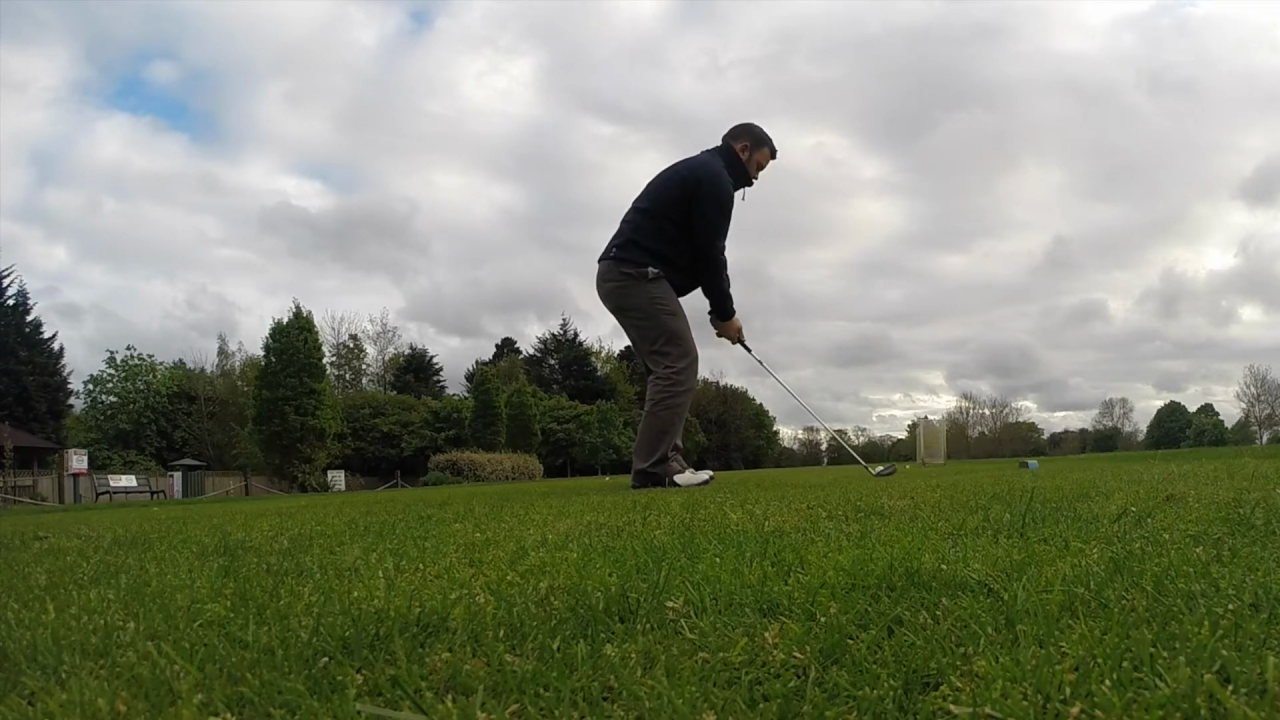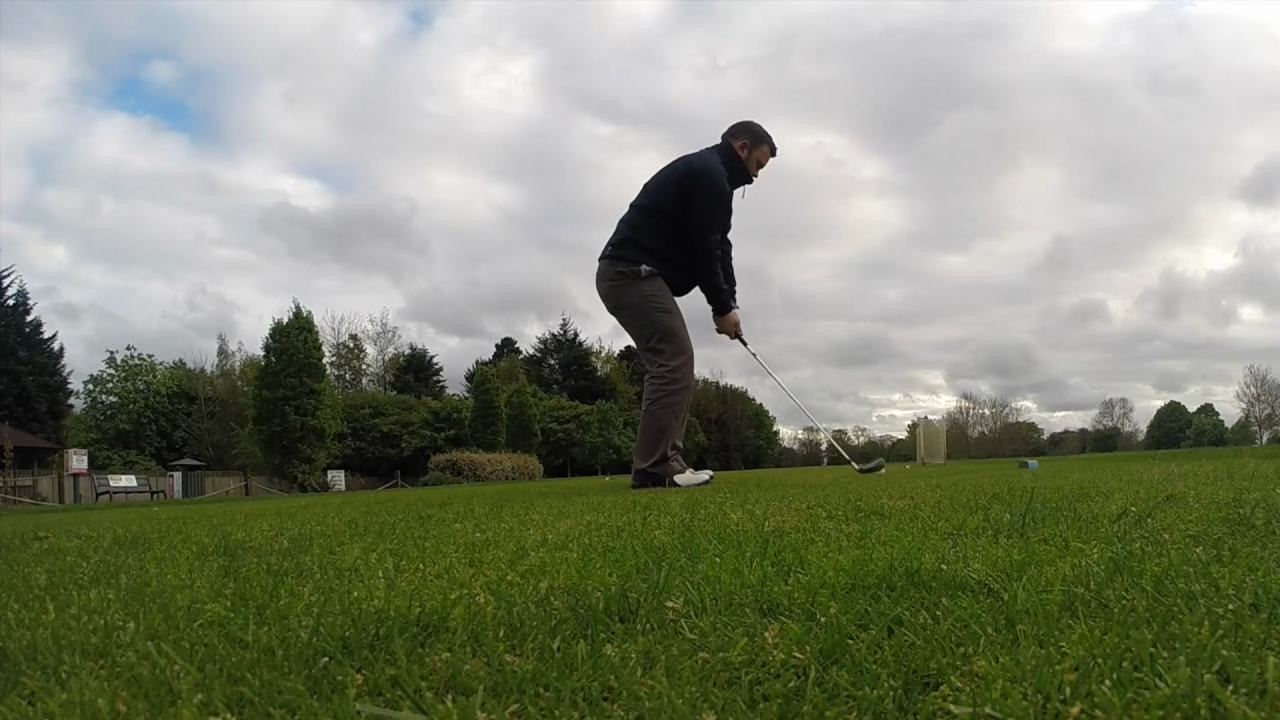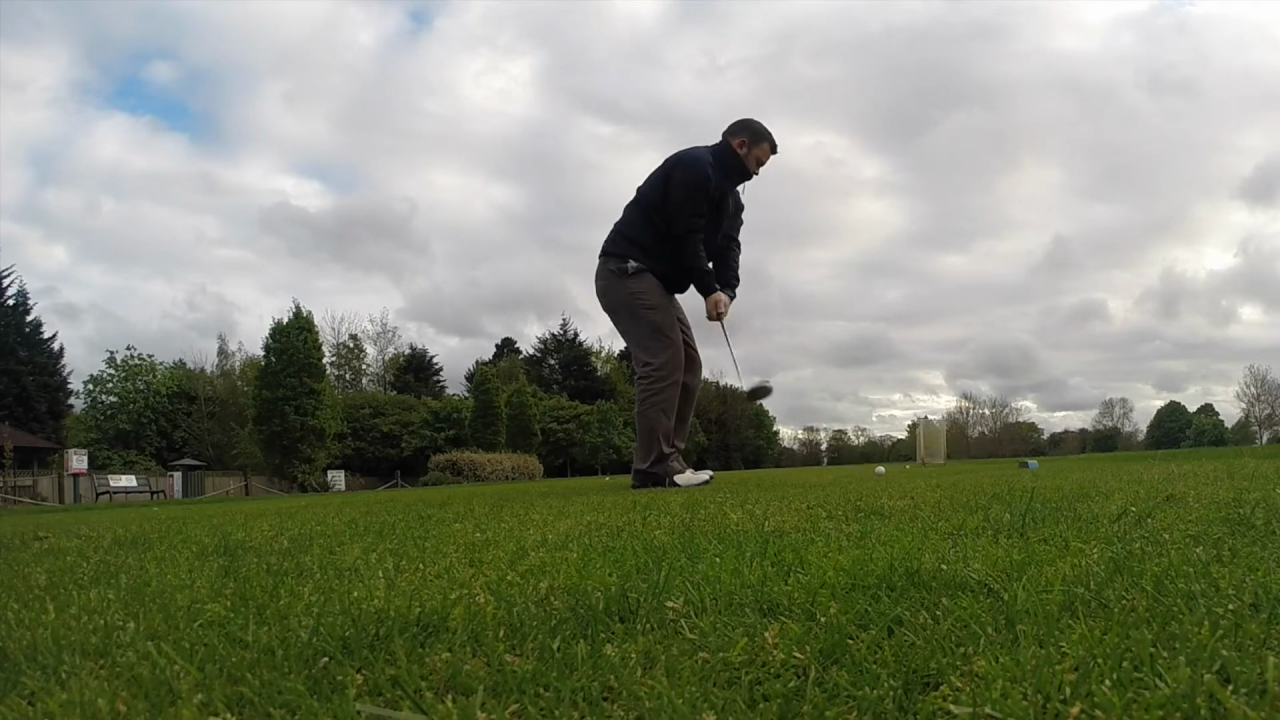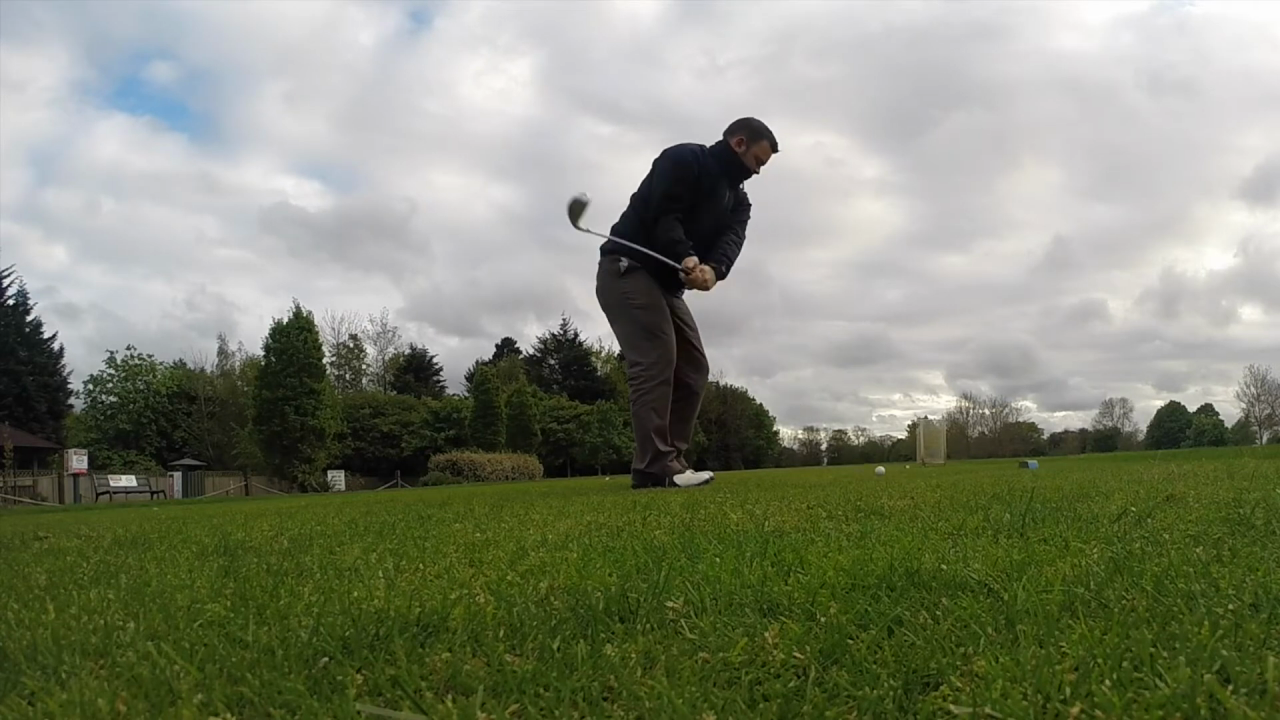
dt=0.3s
person 1, frame 1
left shoulder: (699, 172)
right shoulder: (714, 179)
left elbow: (705, 252)
right elbow: (709, 254)
left wrist: (720, 310)
right wrist: (726, 314)
left hip: (622, 274)
right hip: (637, 275)
left knee: (670, 366)
right knee: (678, 363)
left ankle: (665, 459)
right ankle: (653, 468)
person 1, frame 2
left shoulder: (714, 181)
right shoulder: (707, 173)
left elbow: (718, 249)
right elbow: (703, 249)
left wrist: (727, 303)
right wrist: (722, 306)
left hip: (637, 277)
right hip: (633, 273)
left knee: (676, 365)
right knee: (673, 361)
left ankle: (666, 460)
right ankle: (654, 467)
person 1, frame 3
left shoulder: (729, 195)
right shoulder: (694, 165)
left elbow: (727, 247)
right elbow: (686, 235)
left wrist: (725, 291)
right wrist: (709, 291)
left hip: (654, 280)
right hip: (627, 270)
left knee: (686, 365)
right knee: (663, 360)
left ankle: (667, 459)
right ankle: (654, 467)
person 1, frame 4
left shoulder: (737, 199)
right shoulder: (685, 159)
left elbow: (730, 241)
right elbow: (663, 215)
left wrist: (711, 268)
right wrist: (685, 260)
left hip: (667, 282)
right hip: (628, 270)
left knee: (693, 368)
right knee: (656, 361)
left ankle: (670, 459)
right ankle: (653, 467)
